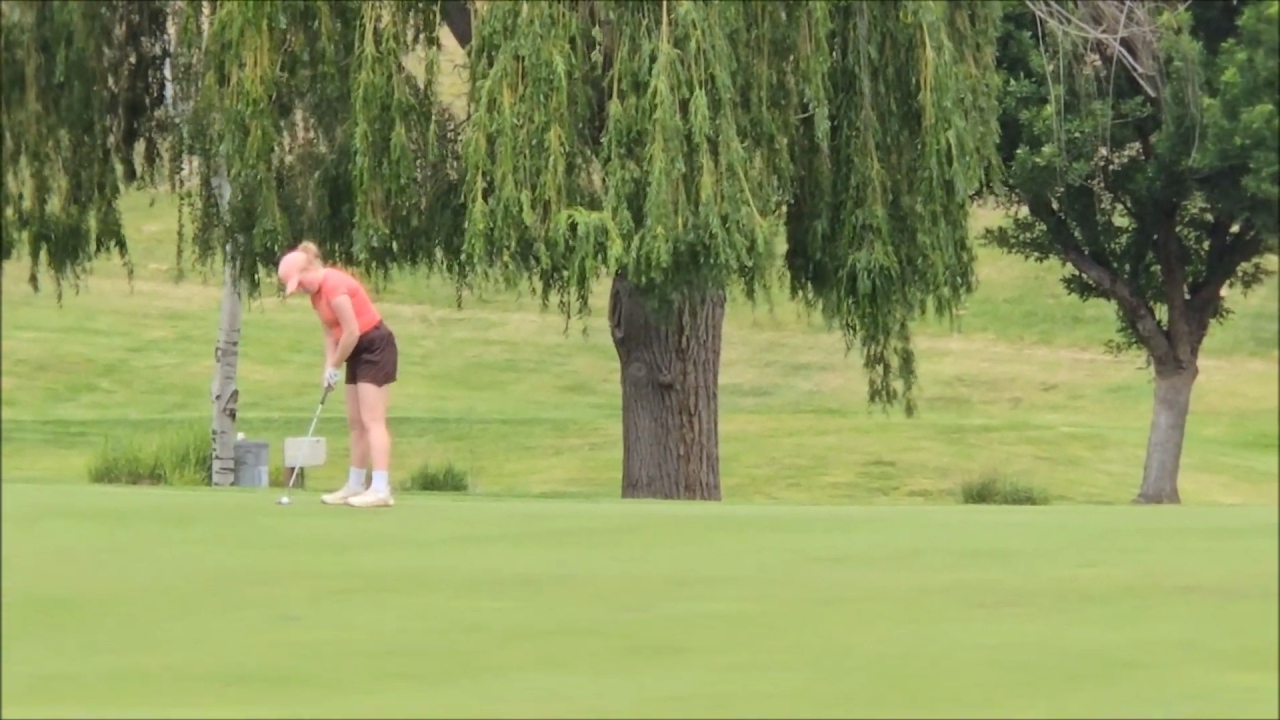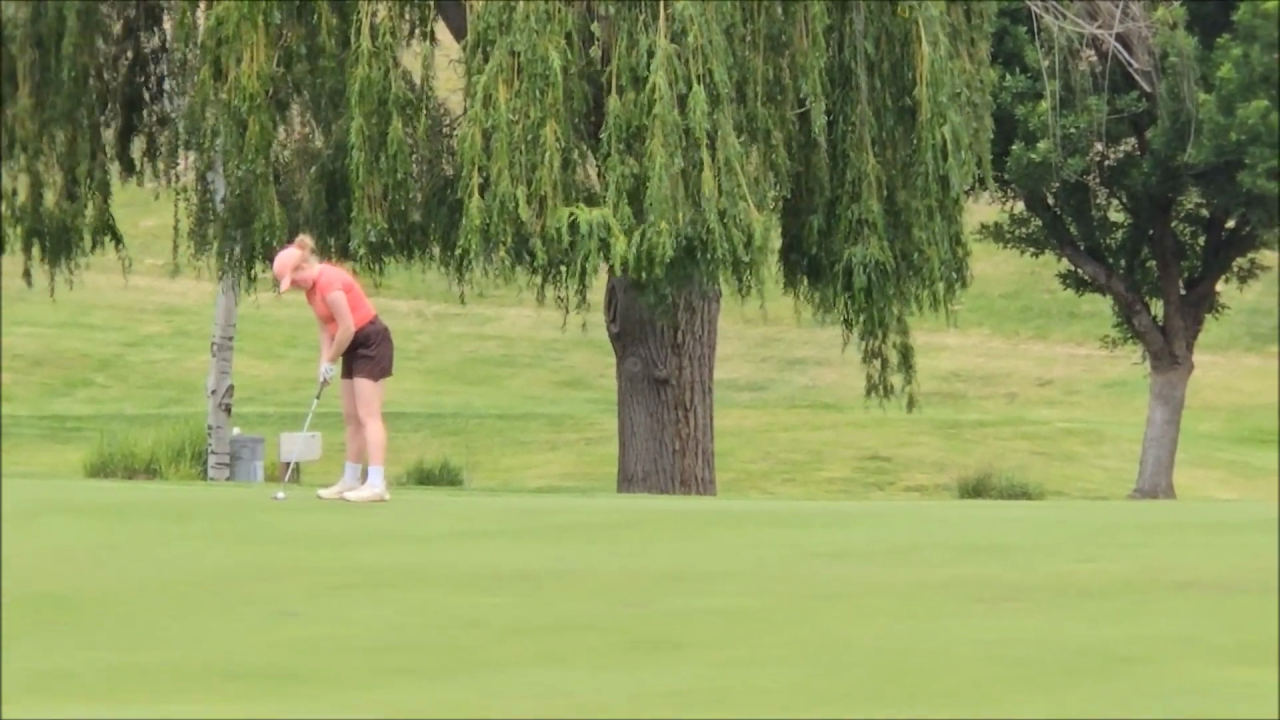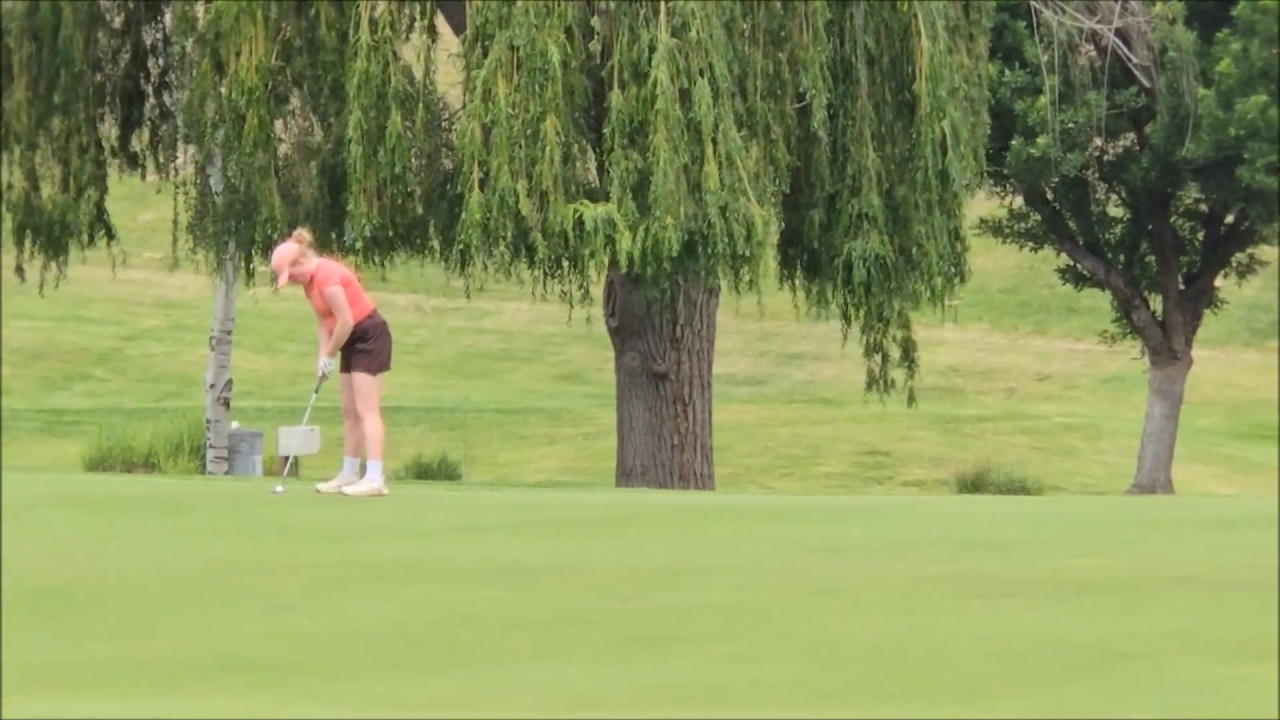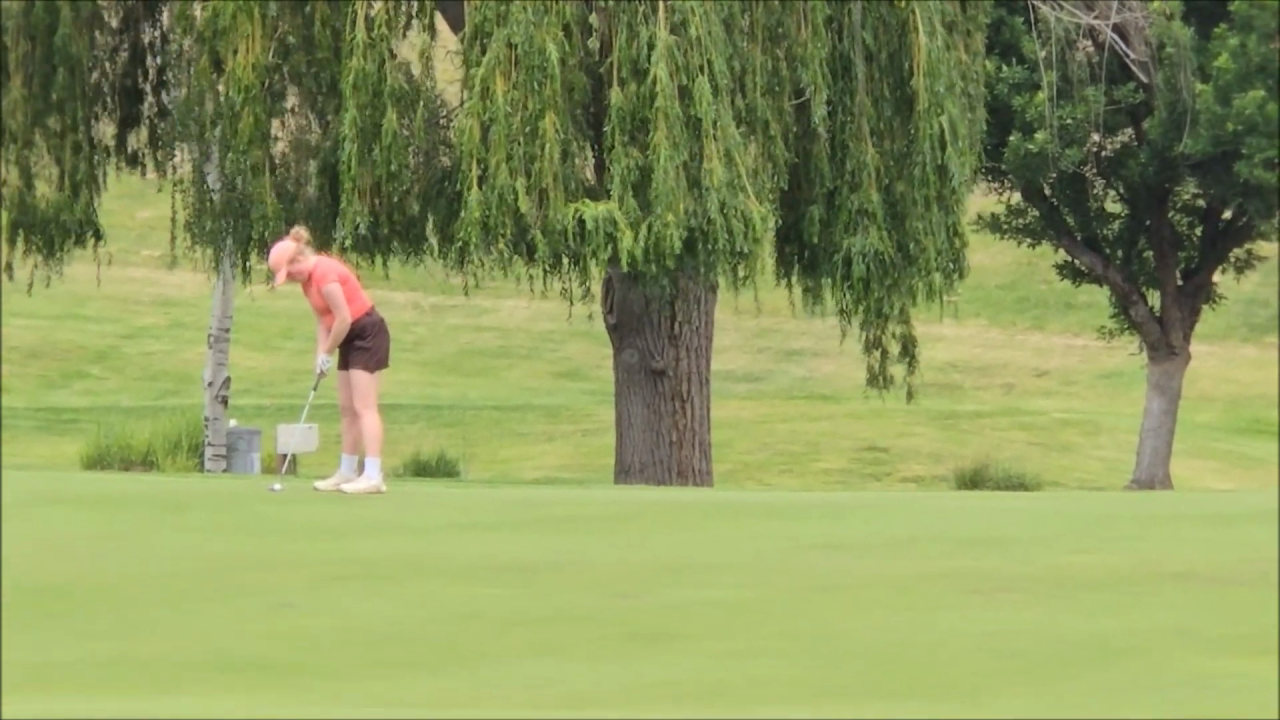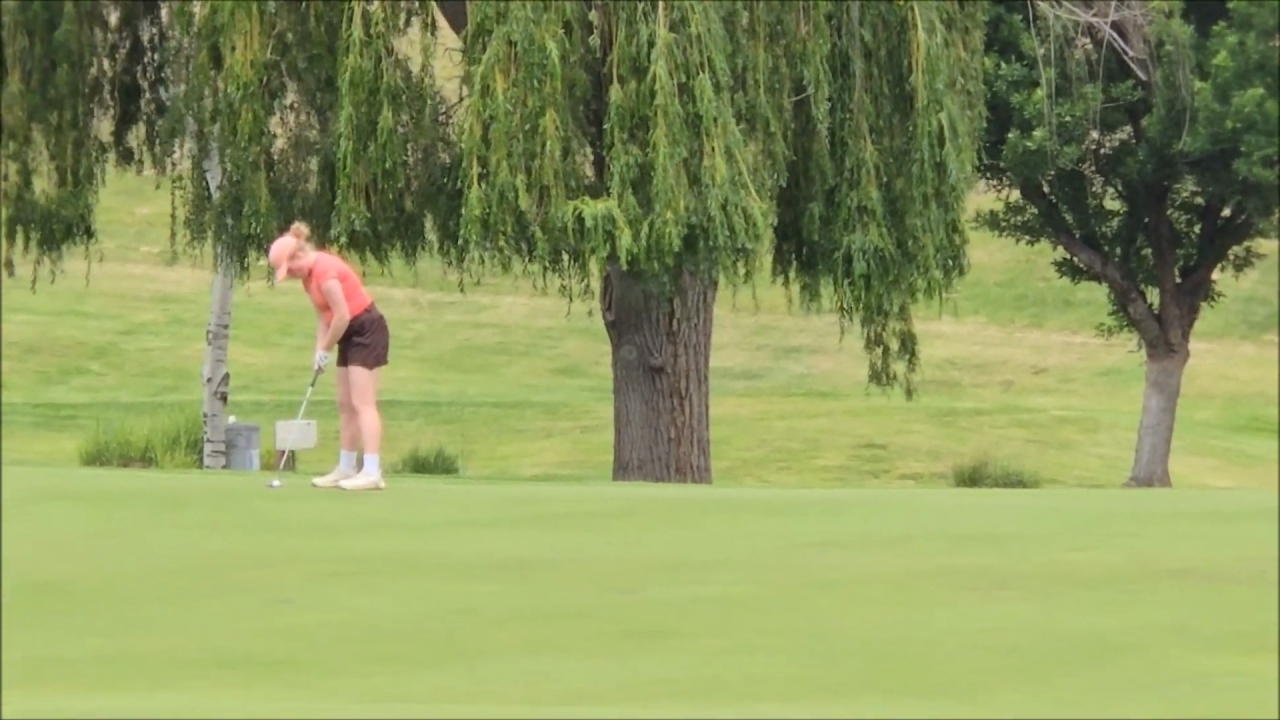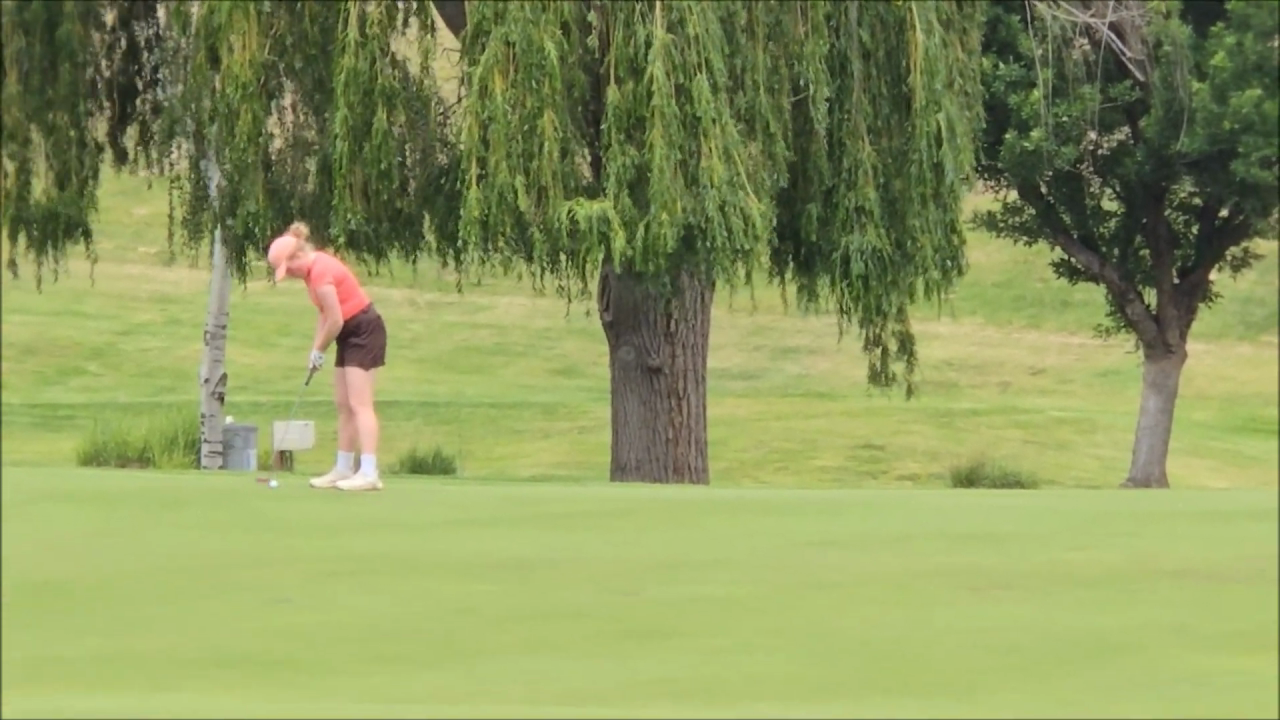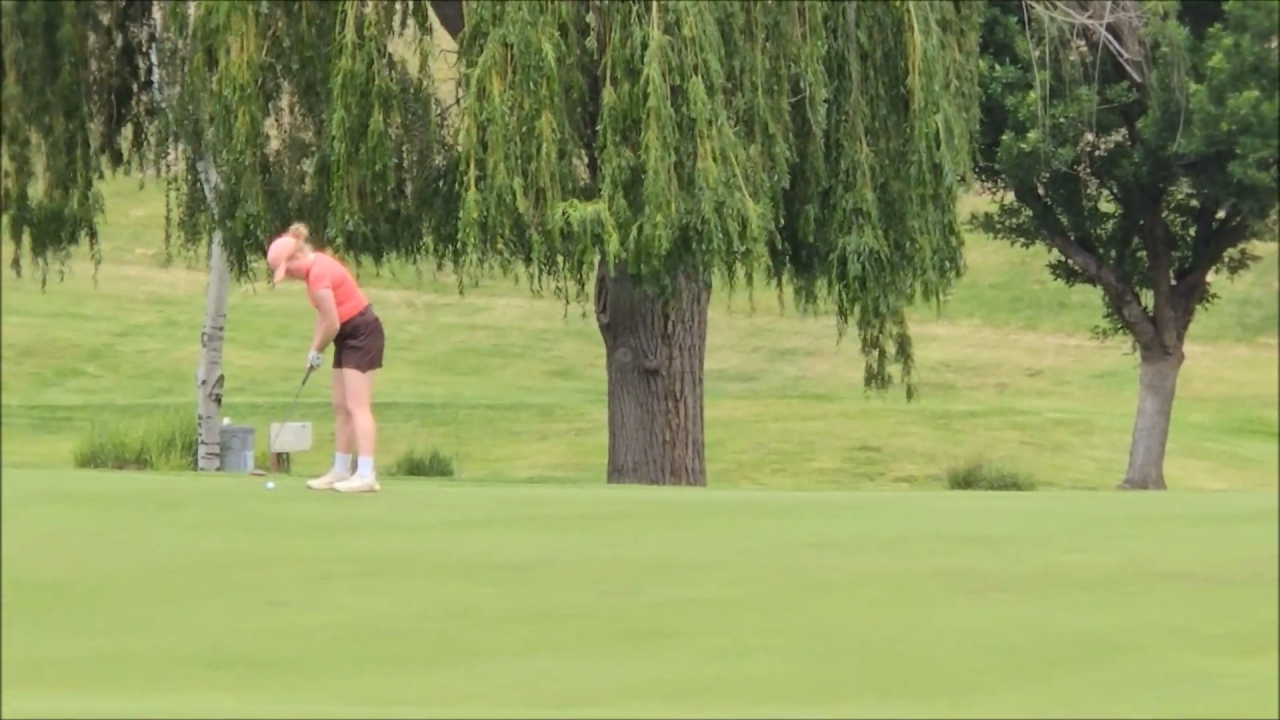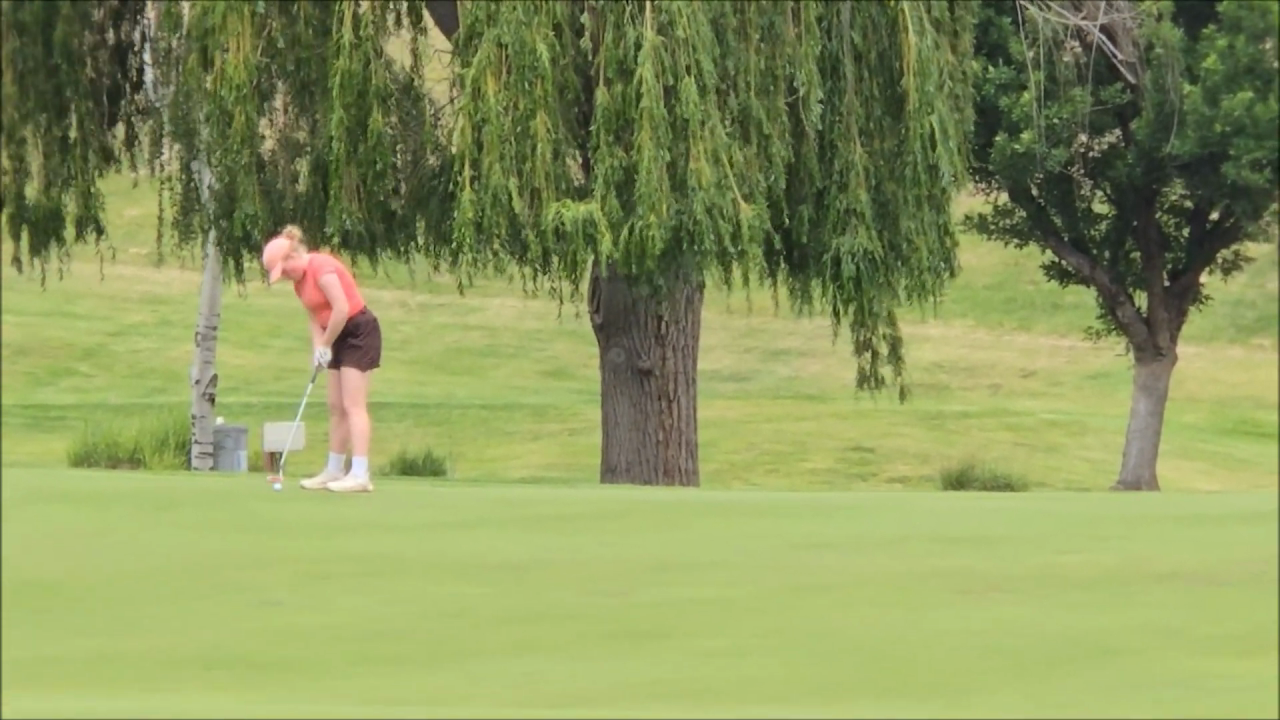
dt=0.3s
person 1, frame 1
left shoulder: (334, 285)
right shoulder: (317, 293)
left elbow: (352, 332)
right elbow: (331, 333)
left wrist: (335, 366)
right wrist: (329, 367)
left hip: (375, 348)
right hip: (358, 353)
left knee: (372, 420)
right knee: (356, 422)
left ankle: (381, 489)
right ankle: (355, 485)
person 1, frame 2
left shoulder: (328, 281)
right shoulder: (312, 287)
left elbow: (347, 327)
right elbow: (326, 328)
left wrist: (330, 361)
right wrist: (324, 363)
left hip: (371, 343)
right hip: (354, 348)
left knee: (367, 415)
right knee: (351, 417)
left ankle: (376, 484)
right ankle: (350, 480)
person 1, frame 3
left shoulder: (326, 275)
right shoulder: (310, 281)
left elbow: (345, 322)
right elbow: (324, 322)
left wrist: (328, 355)
right wrist: (323, 357)
left hip: (369, 338)
right hip: (353, 342)
left knee: (366, 409)
right knee: (350, 411)
left ankle: (375, 479)
right ankle: (349, 475)
person 1, frame 4
left shoulder: (324, 273)
right shoulder: (308, 279)
left elbow: (343, 319)
right elbow: (323, 320)
left wrist: (327, 353)
right wrist: (321, 355)
left hip: (368, 335)
right hip: (350, 340)
left knee: (364, 407)
right knee: (347, 409)
left ankle: (373, 476)
right ankle: (347, 472)
person 1, frame 5
left shoulder: (324, 269)
right shoulder: (309, 275)
left elbow: (342, 316)
right elbow: (323, 316)
left wrist: (325, 349)
right wrist: (320, 350)
left hip: (367, 332)
right hip: (350, 336)
left knee: (362, 403)
right knee: (345, 405)
left ankle: (372, 472)
right ankle: (346, 469)
person 1, frame 6
left shoulder: (320, 271)
right shoulder: (312, 271)
left elbow: (335, 319)
right elbow: (325, 314)
left wrist: (319, 350)
right wrist: (316, 347)
left hip: (364, 333)
right hip: (350, 336)
left knee: (359, 403)
right knee: (343, 405)
left ankle: (369, 473)
right ankle: (343, 469)
person 1, frame 7
left shoulder: (319, 273)
right shoulder: (313, 270)
left elbow: (332, 322)
right elbow: (325, 315)
left wrist: (316, 350)
right wrist: (315, 347)
left hip: (362, 334)
right hip: (348, 337)
left knee: (356, 406)
right knee: (341, 407)
left ankle: (366, 475)
right ankle: (341, 471)
person 1, frame 8
left shoulder: (321, 266)
right shoulder: (300, 282)
left elbow: (342, 309)
right elbow: (315, 318)
left wrist: (325, 344)
right wrist: (319, 348)
left hip: (360, 333)
right hip: (340, 339)
left knee: (353, 406)
right knee: (335, 407)
left ankle: (360, 475)
right ankle: (334, 471)
